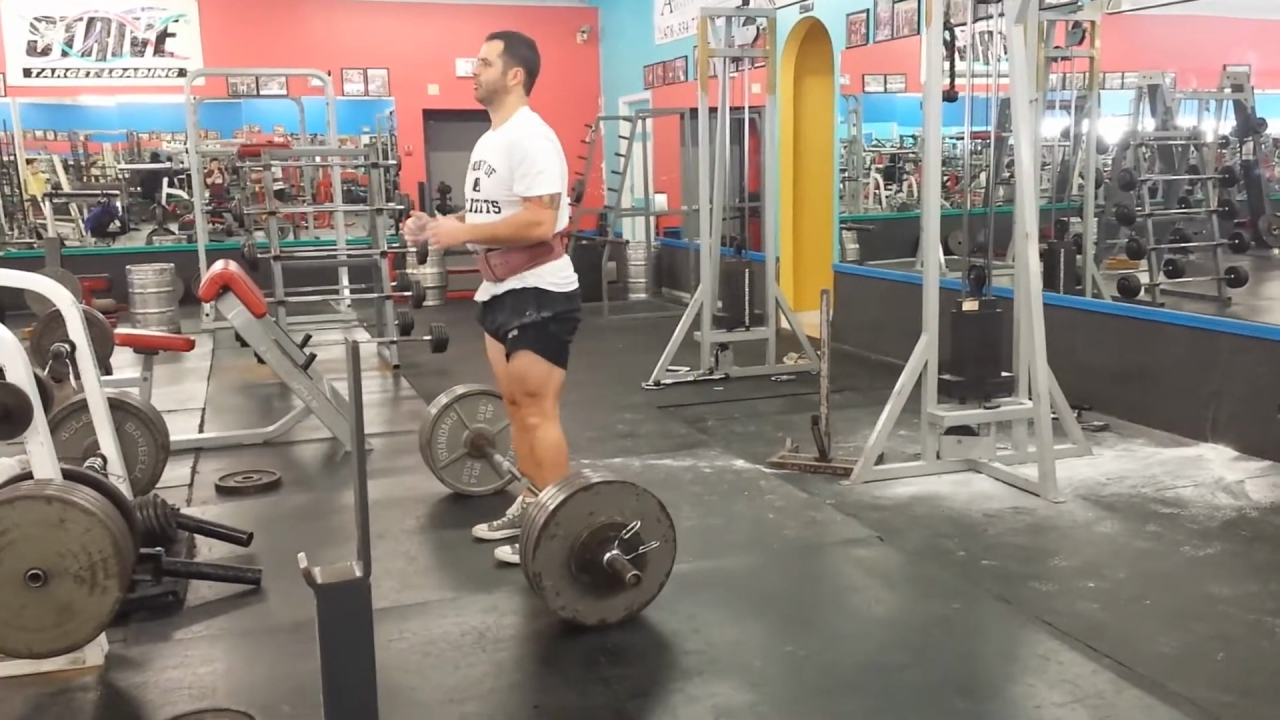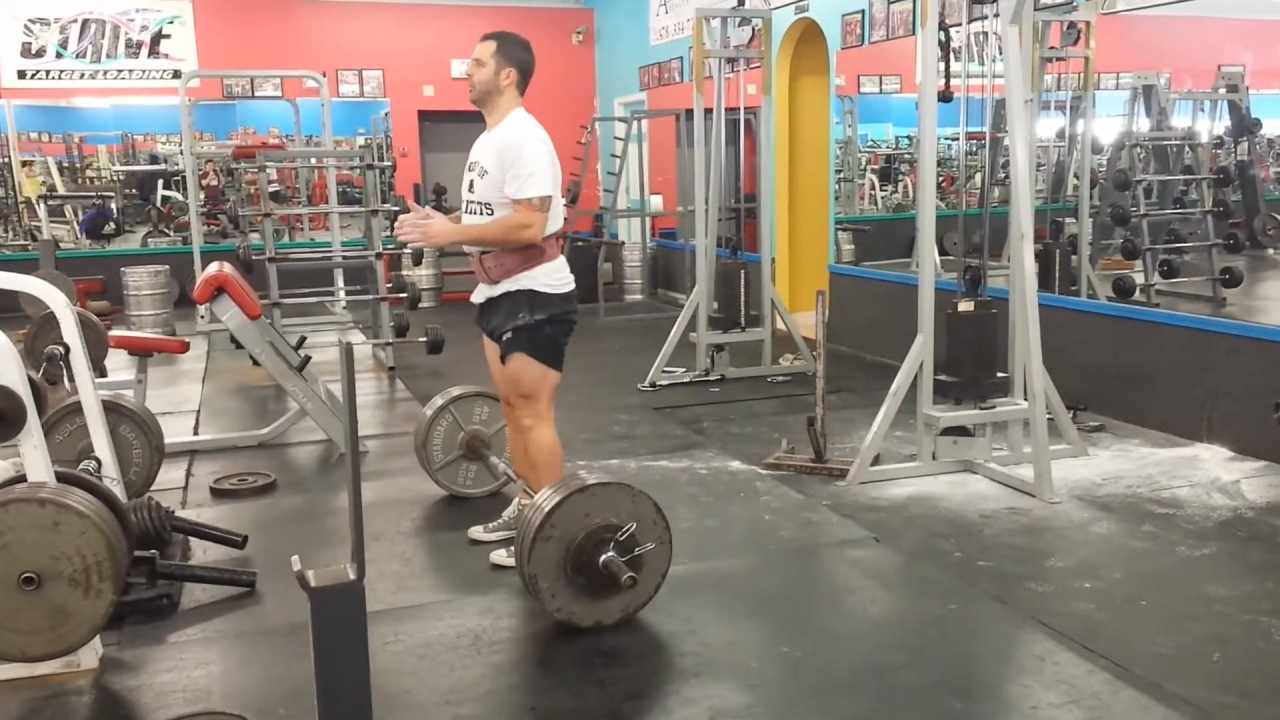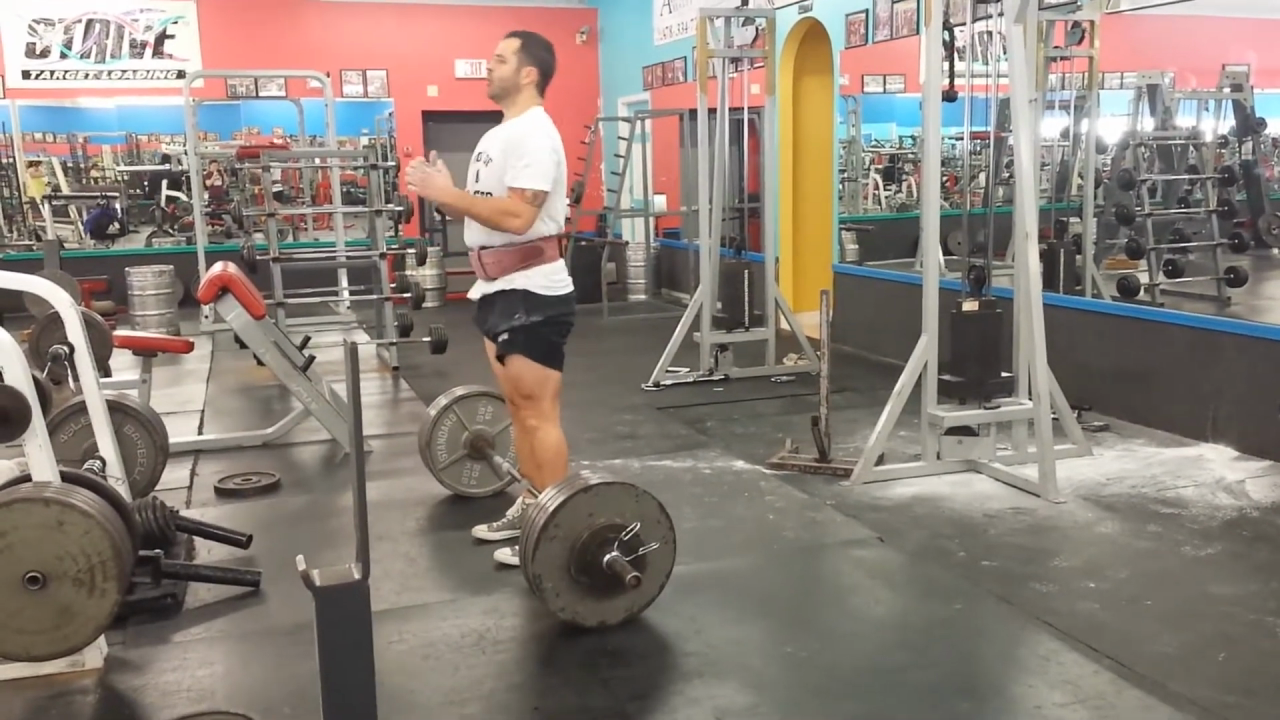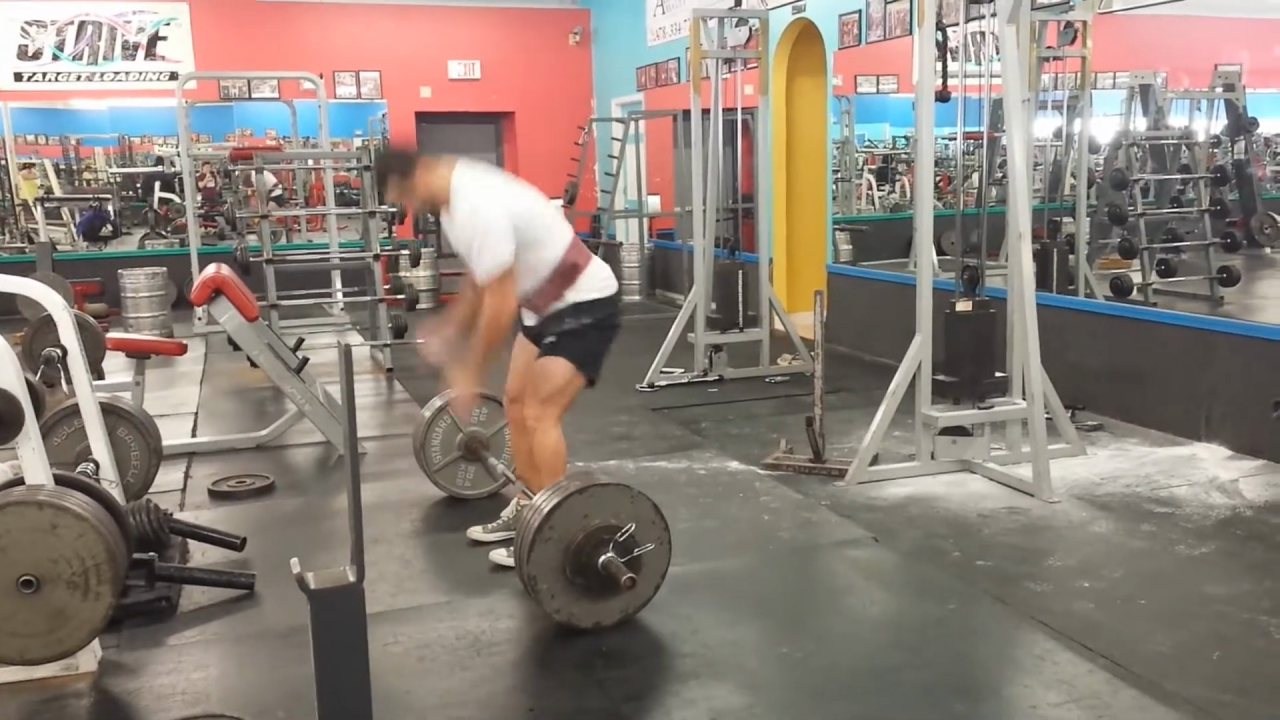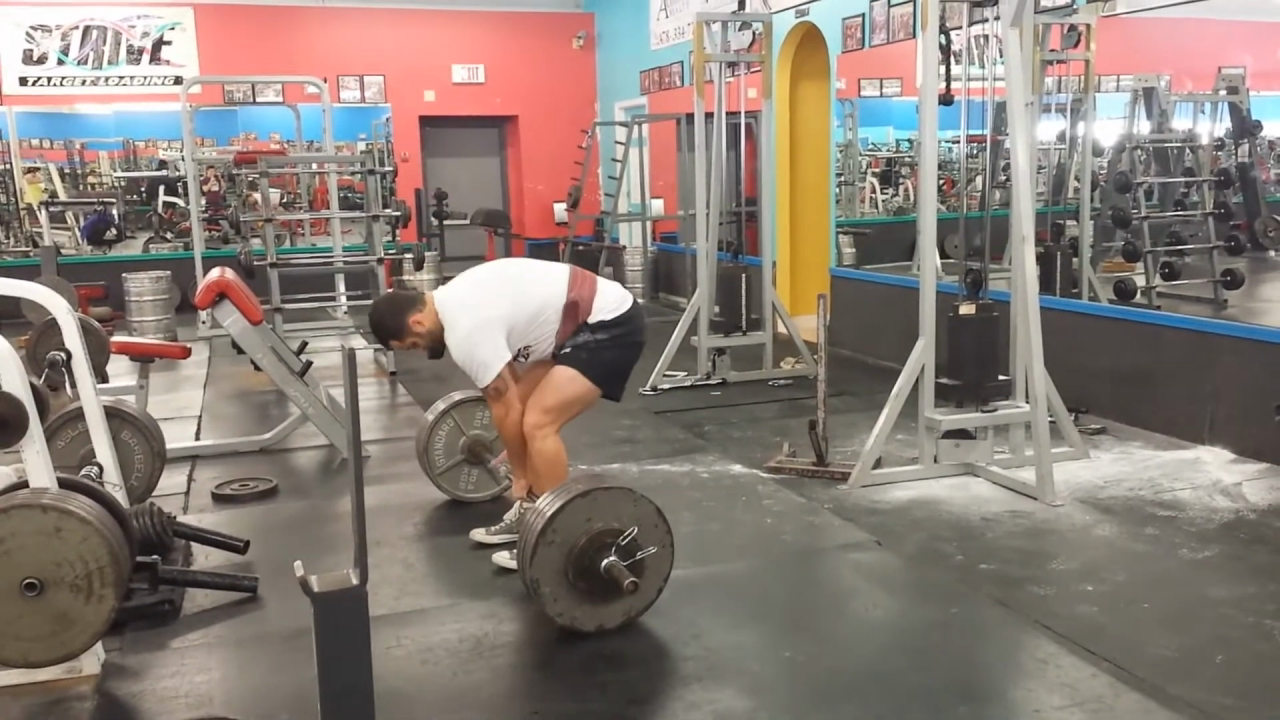
dt=0.4s
person 1, frame 1
left shoulder: (530, 137)
right shoulder: (491, 140)
left elbow: (539, 222)
left wrist: (462, 233)
right wrist: (442, 224)
left hip: (538, 294)
right hip: (502, 292)
left knee: (537, 413)
right knee: (517, 407)
right ankle: (531, 506)
person 1, frame 2
left shoulder: (522, 139)
right shoulder: (489, 140)
left elbow: (528, 226)
left wrist: (452, 234)
right wrist: (441, 220)
left hip: (534, 295)
right hip: (501, 293)
left knee: (532, 415)
right knee: (513, 409)
right ankle: (526, 508)
person 1, frame 3
left shoulder: (533, 135)
right shoulder: (502, 133)
left elbow: (516, 216)
left wrist: (446, 194)
right wrist: (441, 188)
left hip: (532, 295)
right hip: (501, 291)
left knee: (538, 416)
right knee: (519, 409)
right ankle: (531, 508)
person 1, frame 4
left shoulder: (475, 210)
right shoulder: (460, 197)
left elbow: (499, 307)
right elbow: (481, 277)
left wrist: (470, 373)
right wrist: (451, 326)
left hip: (585, 300)
right hip: (555, 299)
left knee: (538, 411)
right knee: (516, 399)
right ankle: (525, 509)
person 1, frame 5
left shoulder: (465, 333)
right shoulder: (452, 299)
left elbow: (505, 406)
left wrist: (519, 475)
left hip: (609, 326)
right hip: (590, 318)
left knee: (539, 422)
right knee: (527, 409)
right ankle: (529, 513)
